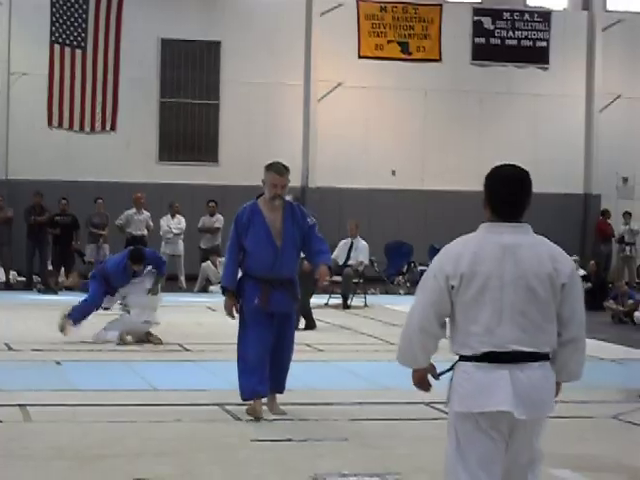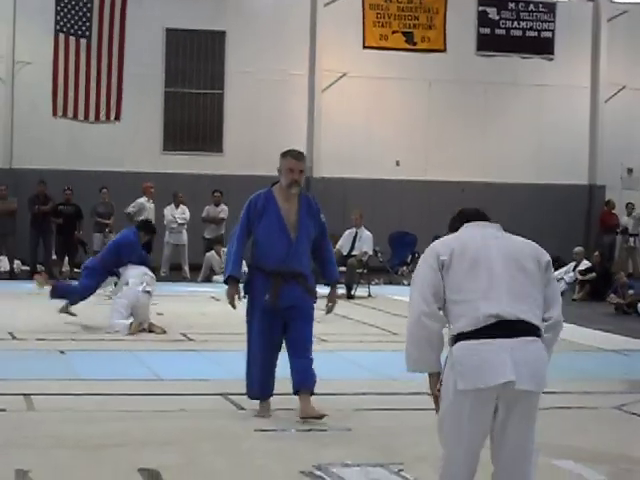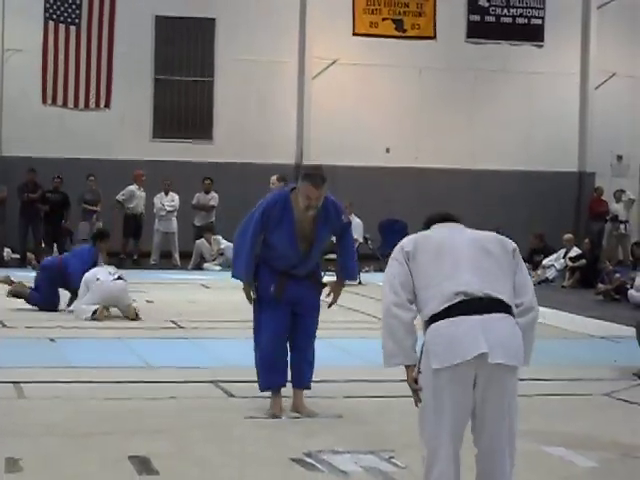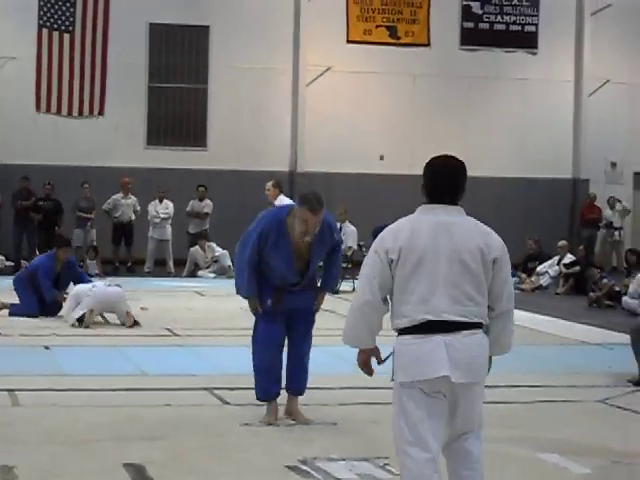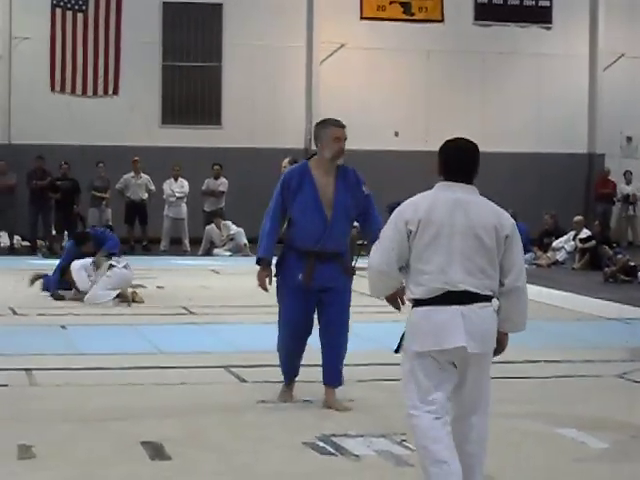
dt=0.5s
person 1, frame 1
left shoulder: (457, 253)
right shoulder: (556, 259)
left elbow: (424, 319)
right elbow: (572, 329)
left wrist: (419, 362)
right wrist: (560, 374)
left hip: (478, 382)
right hip: (533, 380)
person 1, frame 2
left shoulder: (442, 248)
right shoulder: (533, 250)
left elbow: (423, 314)
right elbow: (553, 315)
left wrist: (433, 369)
left hip: (473, 357)
right hip: (528, 355)
left knee: (458, 456)
right knee: (516, 458)
person 1, frame 3
left shoulder: (410, 245)
right shoulder: (501, 242)
left elbow: (396, 307)
right elbow: (527, 305)
left wrist: (410, 363)
right wrist: (518, 355)
left hip: (449, 337)
right hip: (503, 333)
left knee: (442, 441)
right knee: (497, 440)
person 1, frame 4
left shoulder: (395, 234)
right shoulder: (488, 238)
left elbow: (368, 297)
right elbow: (503, 304)
left wrist: (365, 344)
right wrist: (490, 349)
left hip: (418, 351)
right hip: (469, 349)
left knee: (419, 449)
right knee: (466, 436)
person 1, frame 5
left shoulder: (413, 208)
right shoulder: (499, 217)
left elbow: (381, 265)
right elbow: (514, 282)
left wrist: (390, 287)
right wrist: (505, 326)
left hip: (431, 321)
right hip: (478, 321)
left knee: (427, 412)
right knee: (472, 412)
person 2, frame 1
left shoulder: (298, 214)
right shoulder: (246, 214)
left elbow: (314, 243)
right elbow: (233, 255)
left wrist: (322, 263)
right wrist: (229, 292)
left hip: (286, 292)
right hip: (254, 291)
left knee: (282, 348)
right knee: (255, 347)
left ankle: (272, 395)
right ankle: (255, 401)
person 2, frame 2
left shoulder: (311, 207)
right shoulder: (258, 203)
left elbow: (323, 249)
right elbow: (239, 242)
left wrist: (332, 286)
right wrist: (232, 279)
left hip: (300, 288)
right hip: (266, 286)
left knee: (302, 346)
right knee: (263, 348)
left ankle: (305, 404)
right ankle: (263, 400)
person 2, frame 3
left shoulder: (333, 208)
right shoulder: (273, 204)
left elbow: (345, 242)
right elbow: (246, 237)
left wrist: (341, 279)
right wrist: (246, 278)
left hip: (307, 281)
right hip: (272, 279)
left knee: (304, 339)
right knee: (271, 338)
left ankle: (298, 398)
right ankle: (275, 397)
person 2, frame 4
left shoulder: (329, 227)
right shoulder: (268, 222)
left elbow: (333, 257)
right elbow: (245, 257)
left wrist: (325, 289)
right wrist: (250, 294)
left hip: (304, 293)
right hip: (270, 291)
left knee: (300, 347)
right knee: (267, 346)
left ankle: (292, 403)
right ankle: (271, 405)
person 2, frame 5
left shoulder: (352, 179)
right shoulder: (294, 177)
left elbow: (370, 220)
right elbow: (273, 219)
right wrist: (264, 262)
left hip: (336, 268)
right hip: (298, 266)
left knee: (336, 331)
right knee: (292, 330)
left ankle: (330, 393)
right ankle: (289, 381)
